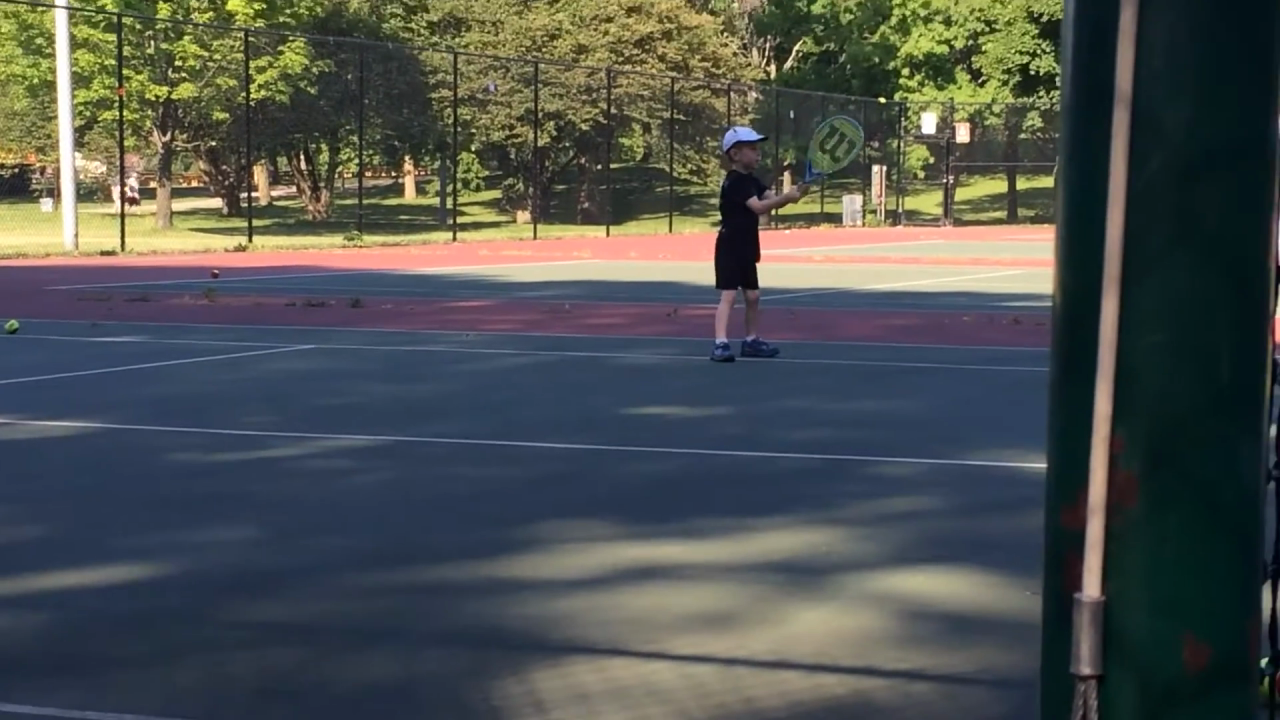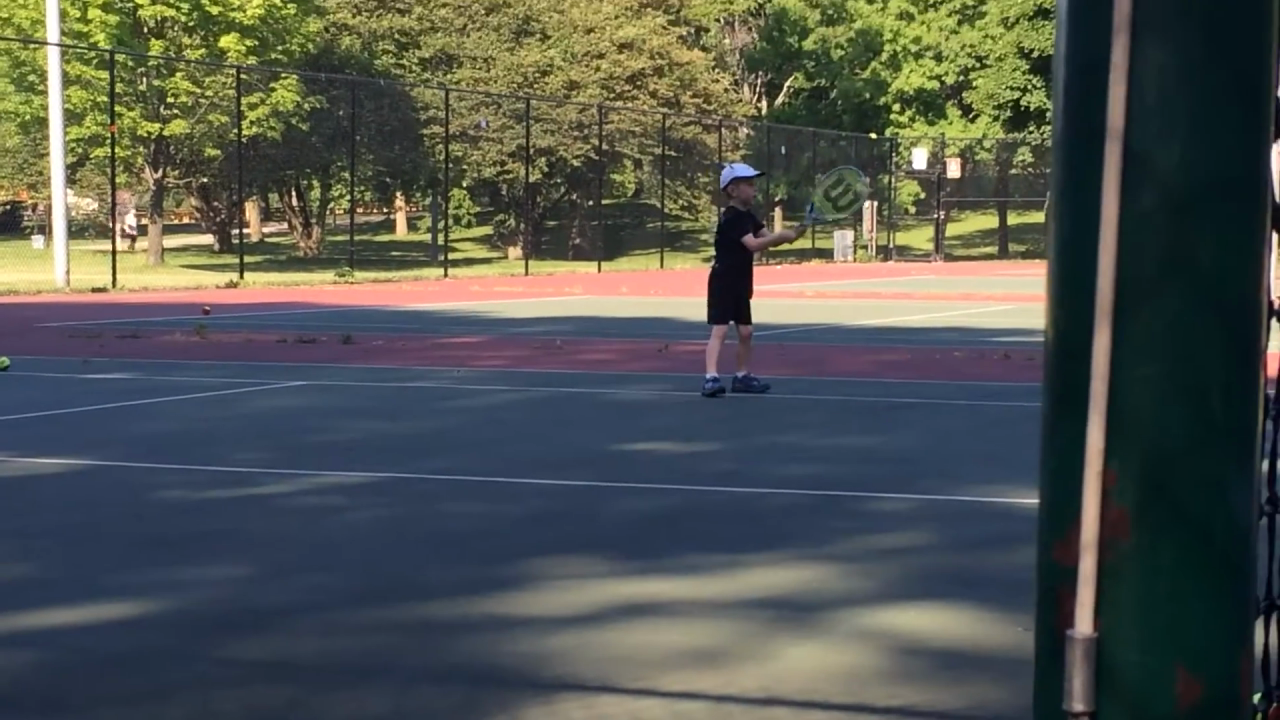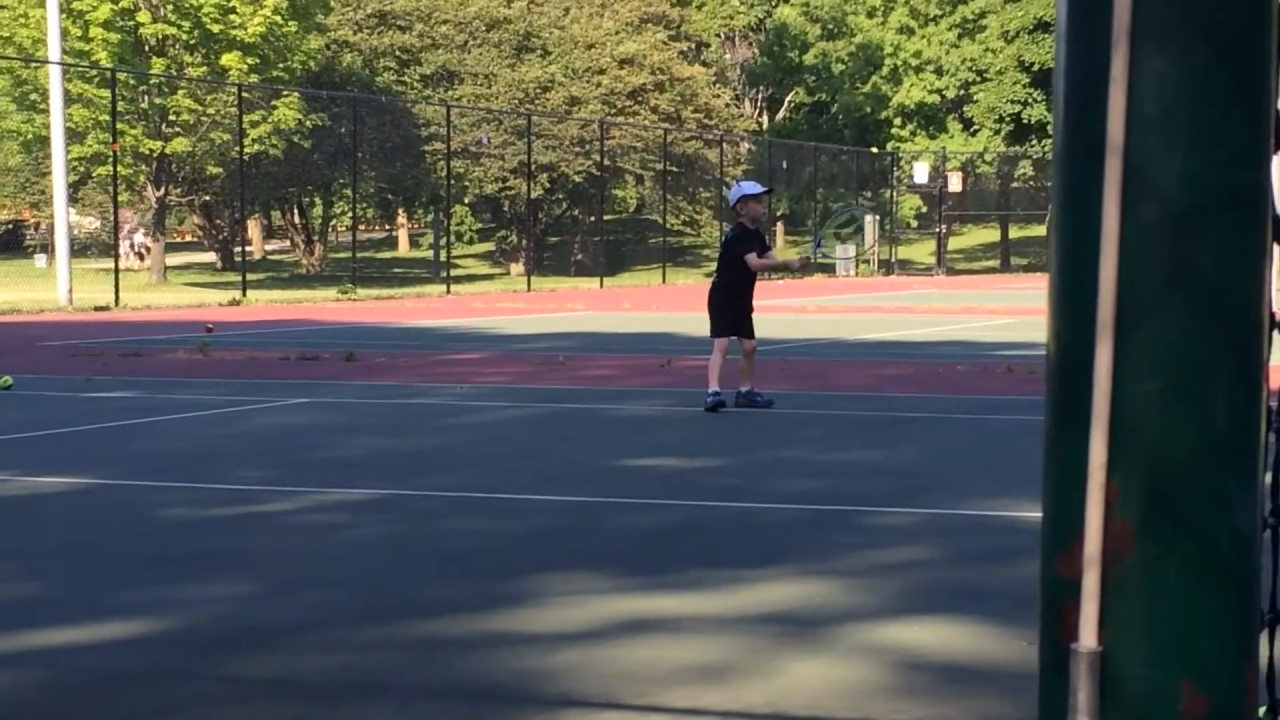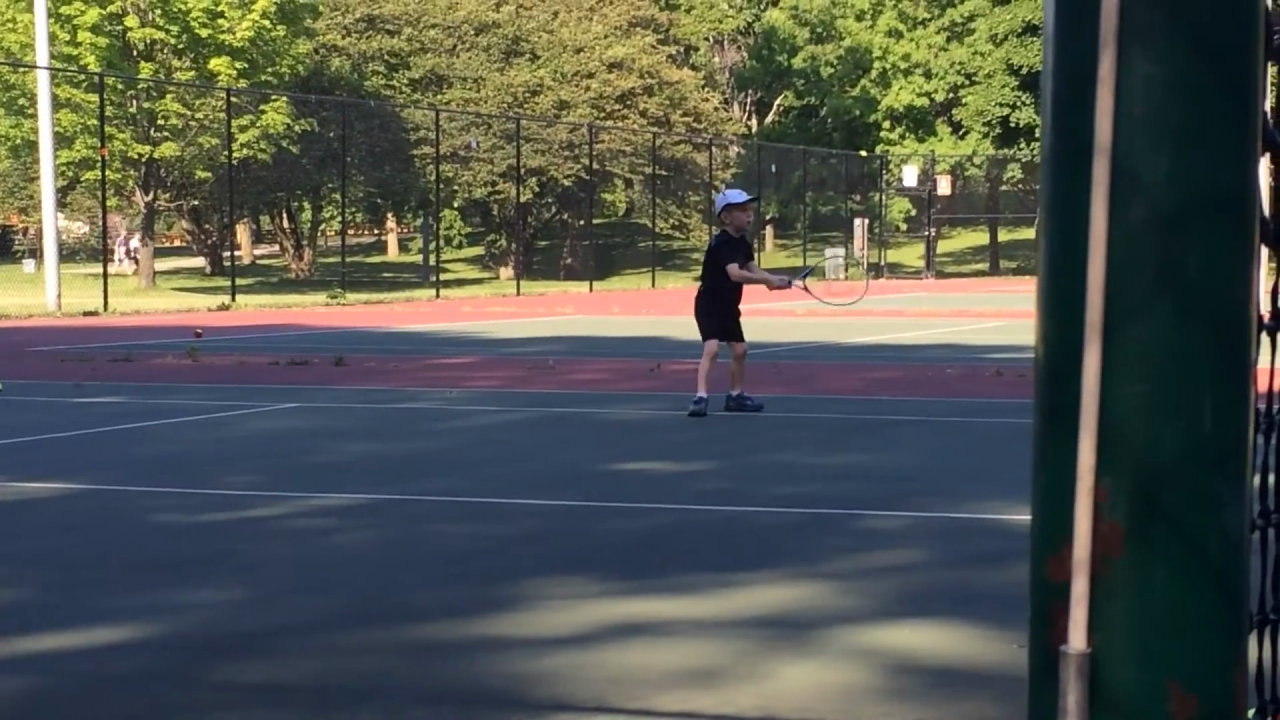
dt=0.2s
person 1, frame 1
left shoulder: (750, 180)
right shoulder: (735, 182)
left elbow: (772, 199)
right elbow: (759, 207)
left wrist: (792, 194)
right wrist: (787, 197)
left hip: (746, 249)
right hip: (730, 248)
left knee: (753, 296)
right knee: (729, 295)
left ankle: (751, 340)
right ankle: (720, 344)
person 1, frame 2
left shoulder: (747, 216)
right shoulder: (732, 218)
left elbow: (768, 237)
right elbow: (753, 244)
left wrist: (788, 235)
right wrist: (782, 236)
left hip: (739, 285)
right hip: (723, 283)
left knee: (745, 331)
right knee: (720, 330)
left ankle: (742, 376)
right ankle: (711, 378)
person 1, frame 3
left shoulder: (756, 234)
right shoulder: (738, 235)
left elbow: (771, 260)
right elbow: (755, 264)
left wrist: (793, 262)
right wrist: (786, 264)
left hip: (741, 300)
right hip: (723, 298)
left knee: (749, 346)
right knee: (721, 345)
left ankle: (746, 391)
right ankle: (713, 392)
person 1, frame 4
left shoulder: (742, 242)
right shoulder: (721, 243)
left elbow: (753, 270)
right elbow: (735, 274)
left wrist: (774, 279)
right wrist: (766, 281)
left hip: (729, 306)
right hip: (709, 306)
left knee: (740, 350)
right knee: (711, 349)
left ankle: (736, 395)
right ankle: (700, 397)
